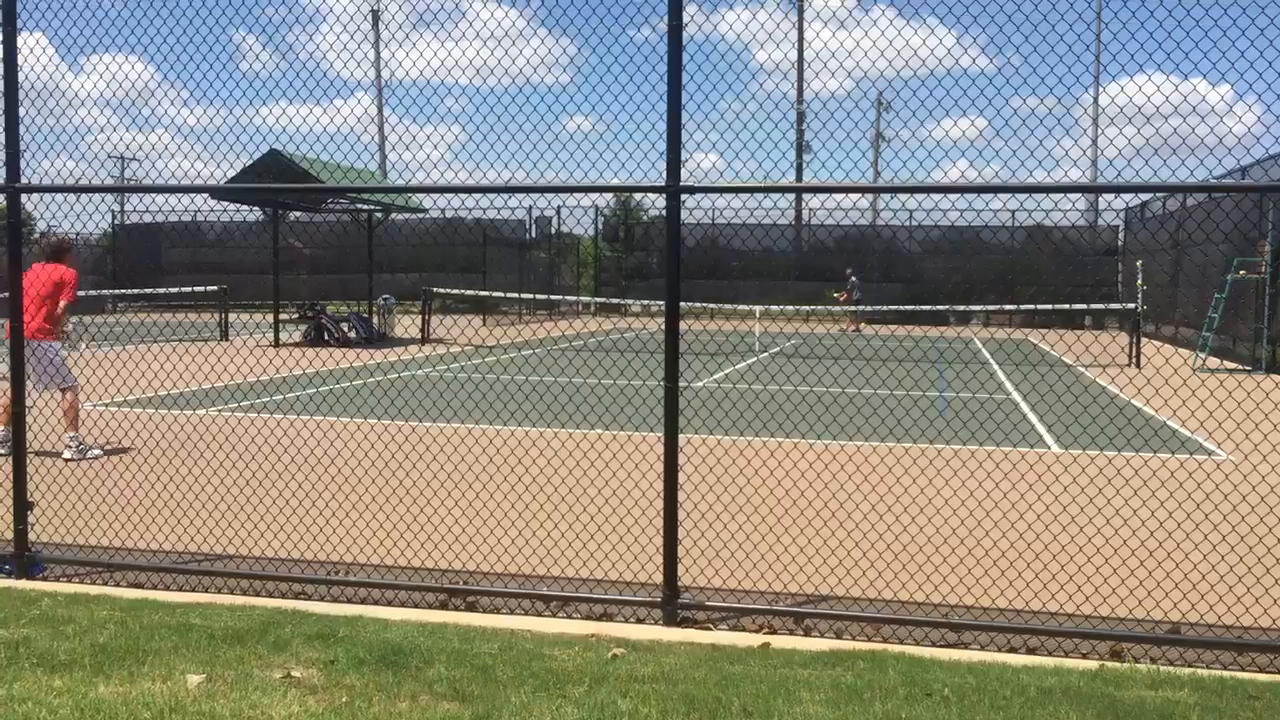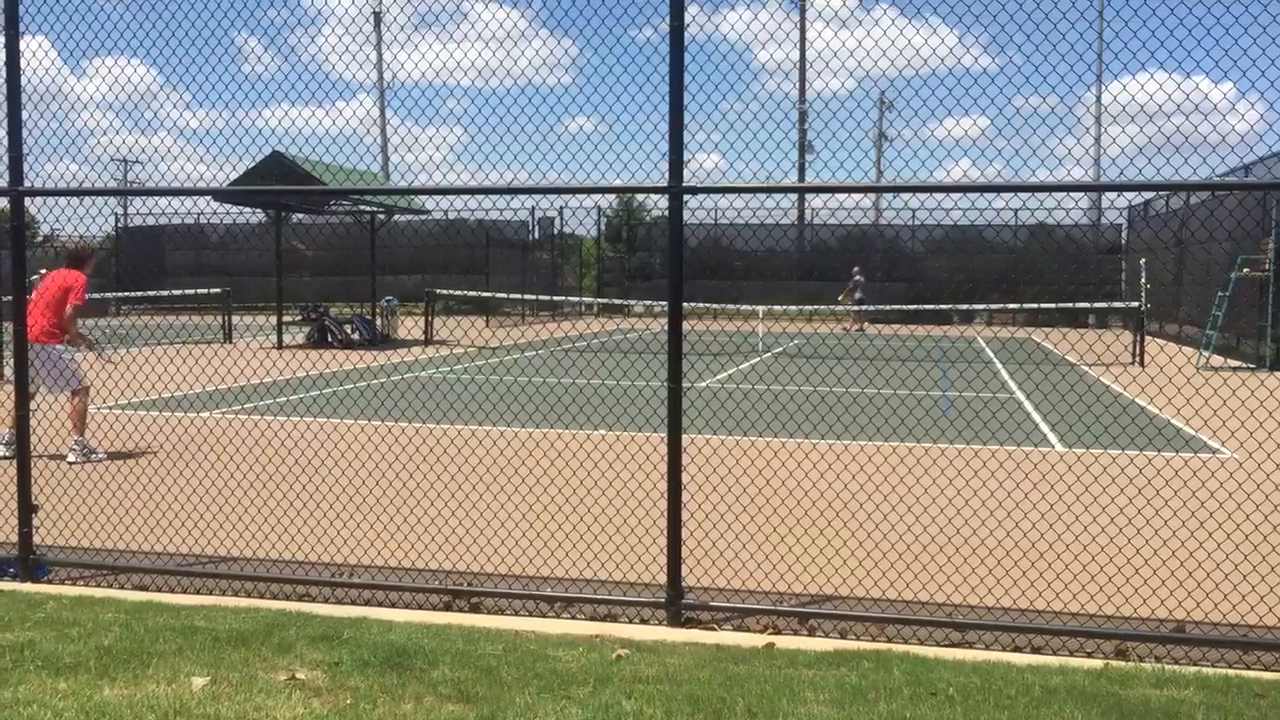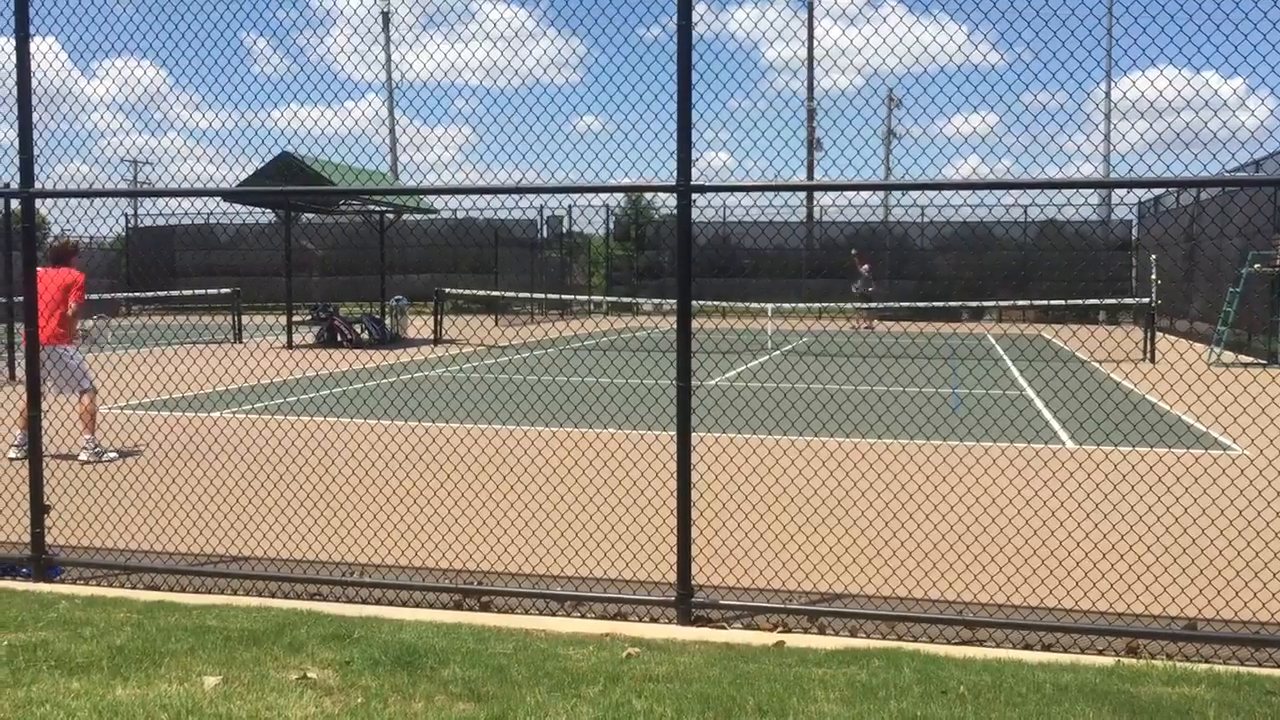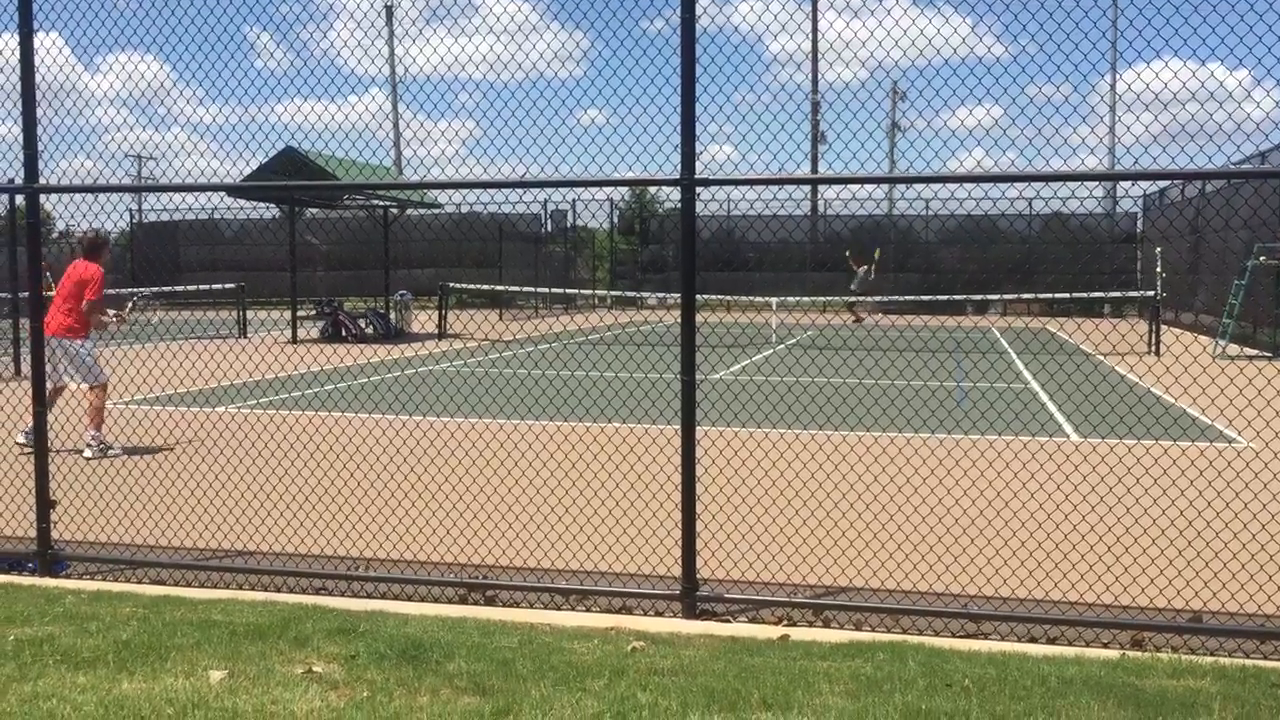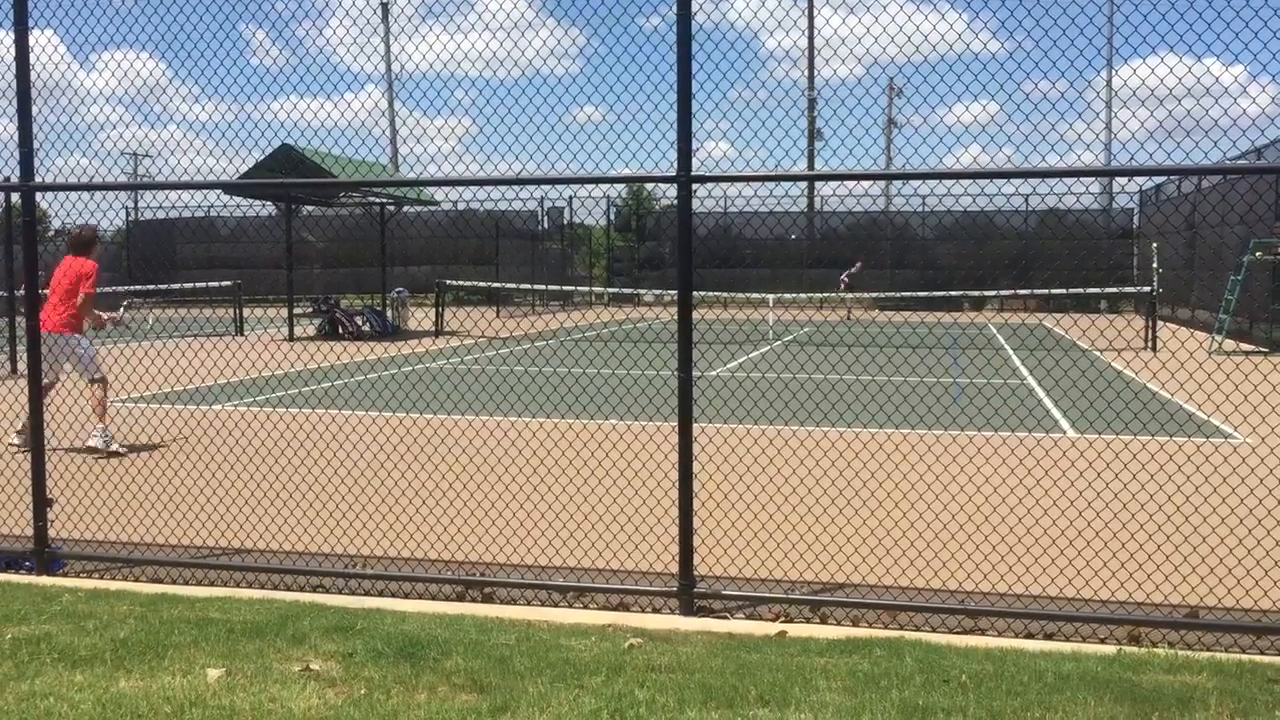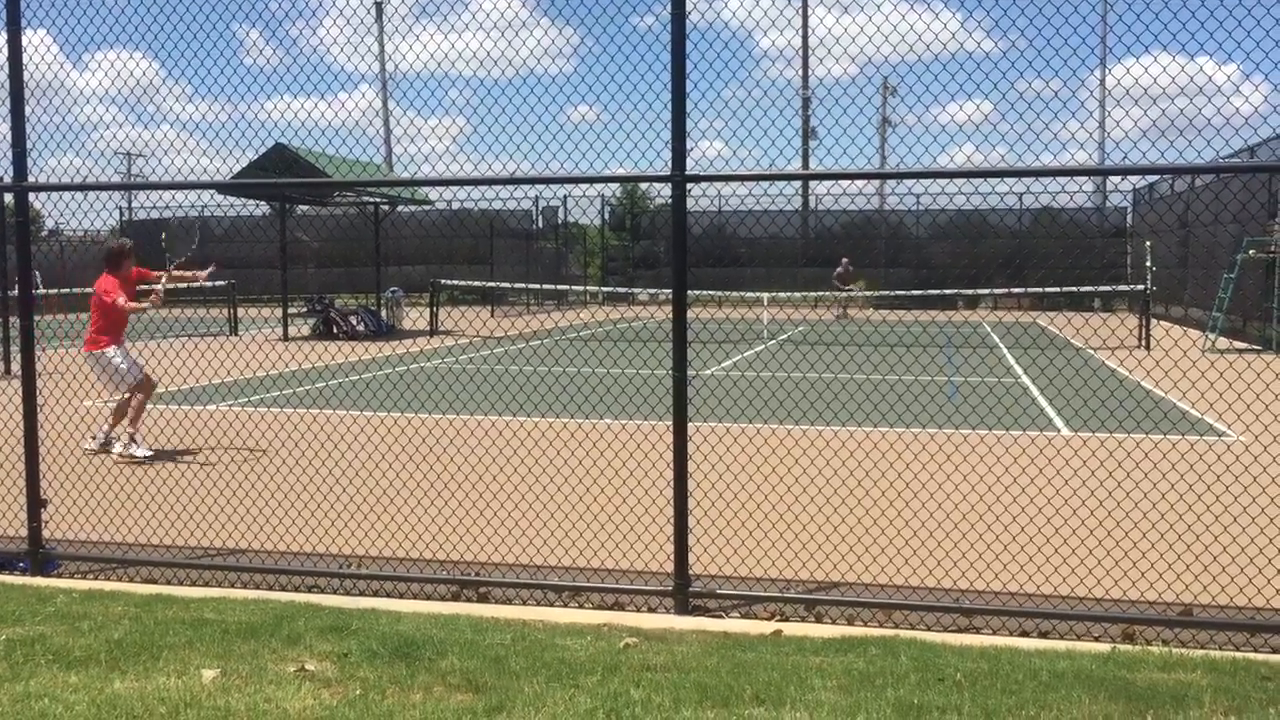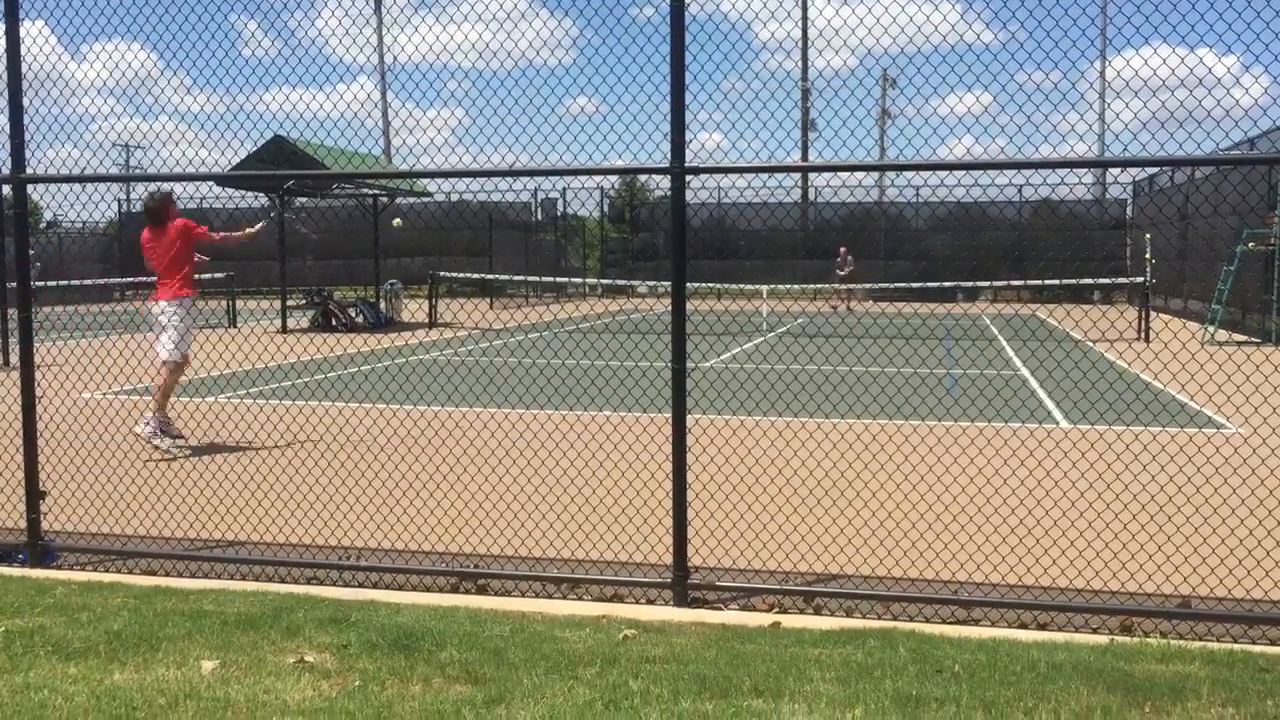
dt=0.5s
person 1, frame 1
left shoulder: (32, 269)
right shoulder: (68, 274)
left elbow: (28, 302)
right elbow: (61, 311)
right wrist: (57, 330)
right hip: (41, 337)
right knee: (69, 387)
right ankle: (73, 445)
person 1, frame 2
left shoulder: (53, 274)
right shoulder: (79, 279)
right elbow: (69, 315)
left wrist: (75, 335)
right wrist: (74, 336)
left hip: (25, 337)
right hip: (47, 341)
right knee: (79, 389)
right ankle: (78, 447)
person 1, frame 3
left shoulder: (40, 274)
right shoulder: (76, 276)
left elbow: (47, 308)
right elbow: (72, 312)
right wrist: (71, 331)
right hip: (56, 343)
right knee: (87, 389)
left ankle: (19, 443)
right ankle: (90, 447)
person 1, frame 4
left shoulder: (77, 264)
right shoulder: (96, 271)
right elbow: (86, 309)
left wrist: (105, 314)
right wrist: (100, 322)
left hip: (50, 331)
right hip: (70, 336)
left knee: (55, 386)
right knee: (98, 384)
left ankle: (30, 432)
right ankle: (95, 443)
person 1, frame 5
left shoulder: (65, 262)
right shoulder: (90, 266)
right elbow: (83, 303)
left wrist: (97, 316)
right wrist: (98, 320)
left hip: (46, 329)
right hip: (67, 331)
left knee: (45, 384)
right knee: (98, 379)
left ankle: (22, 432)
right ankle: (100, 435)
person 1, frame 6
left shoulder: (130, 274)
right shoulder: (107, 284)
left elbow: (163, 275)
right elbow: (125, 307)
left wrist: (196, 275)
right wrist: (147, 305)
left hip: (112, 346)
right hip: (102, 348)
left knee: (136, 391)
right knee: (144, 385)
left ankle: (101, 439)
right ankle: (129, 439)
person 1, frame 7
left shoulder: (146, 235)
right shoulder: (180, 226)
right elbow: (218, 239)
right wrist: (250, 232)
left hip: (162, 301)
right hip: (176, 301)
left knee: (179, 362)
right knee: (172, 365)
left ankle: (160, 419)
right ankle: (152, 424)
